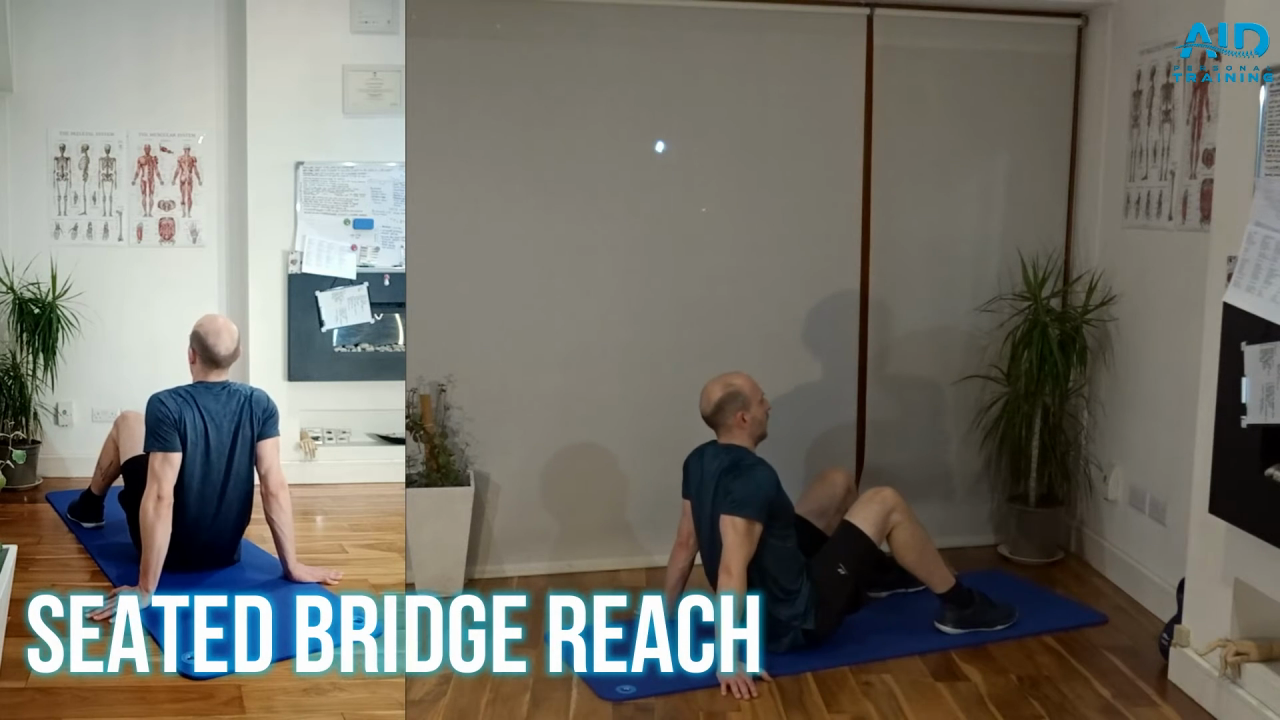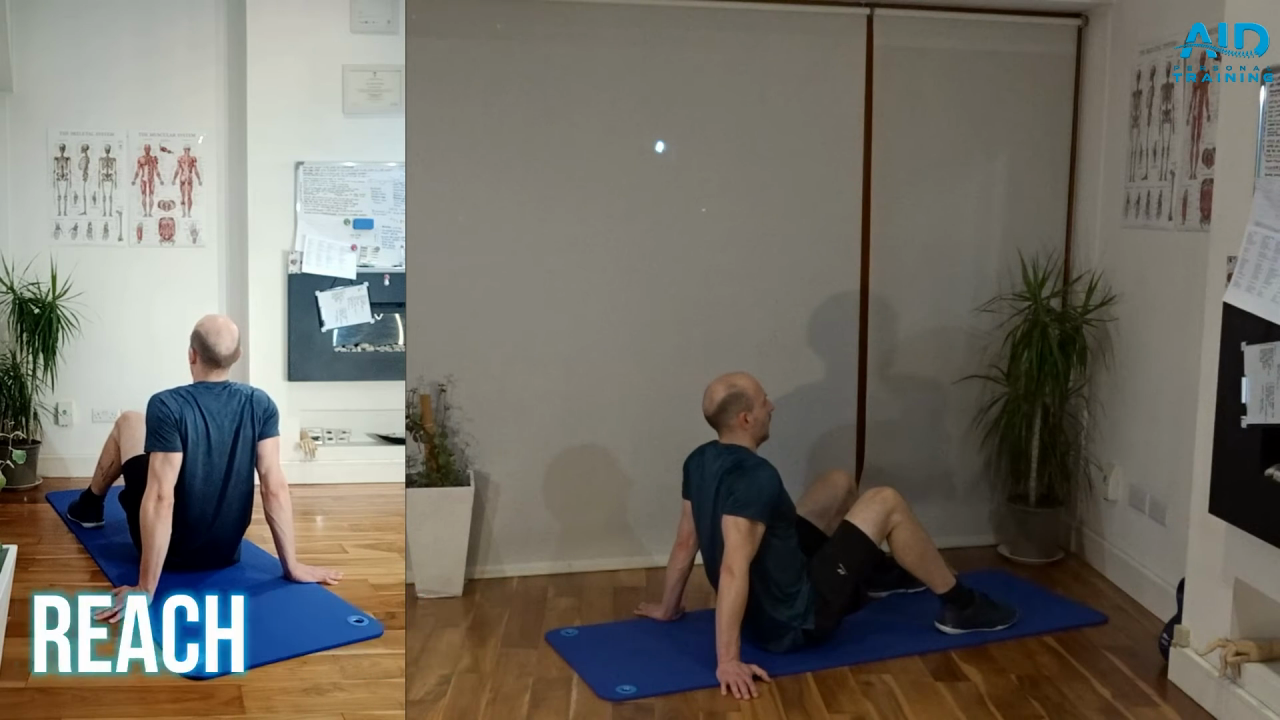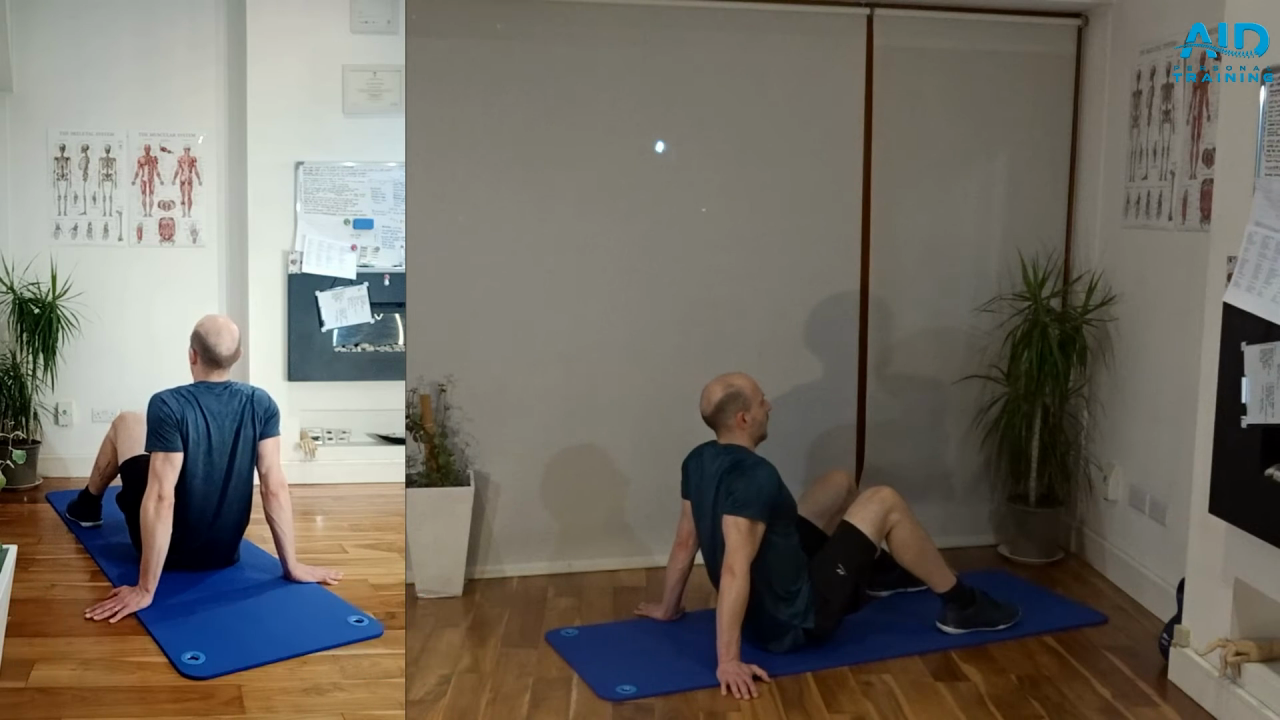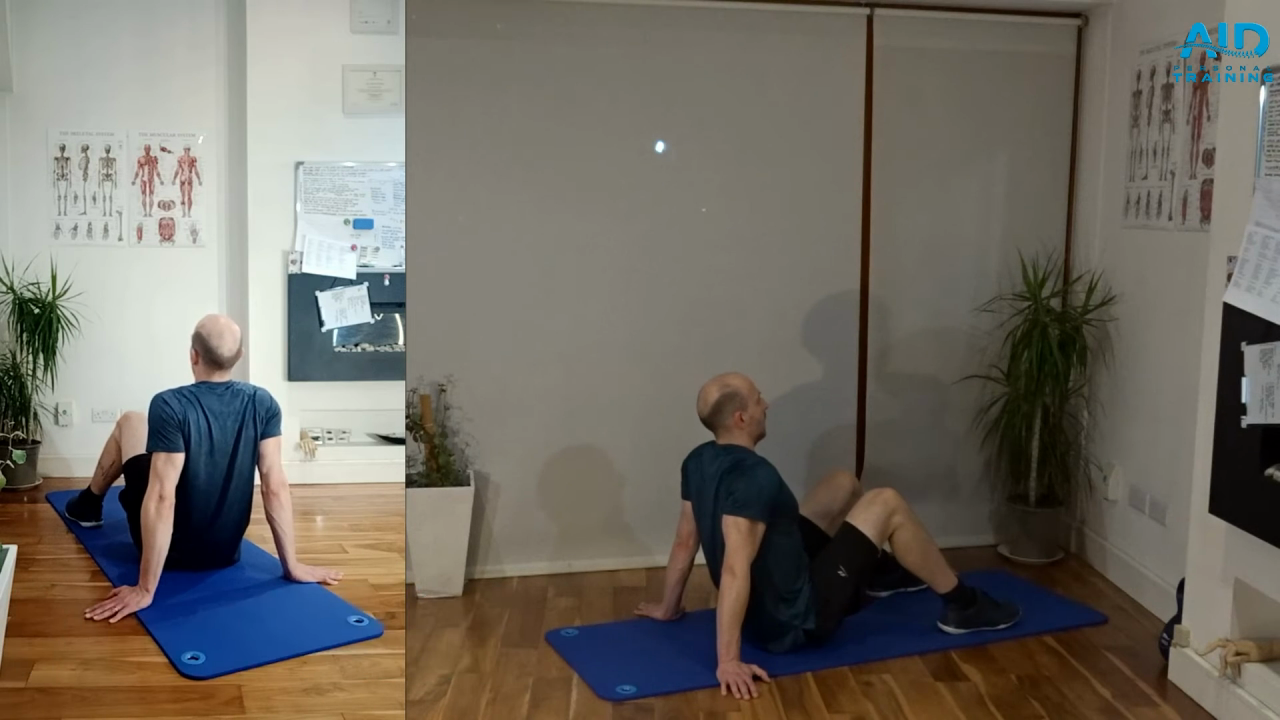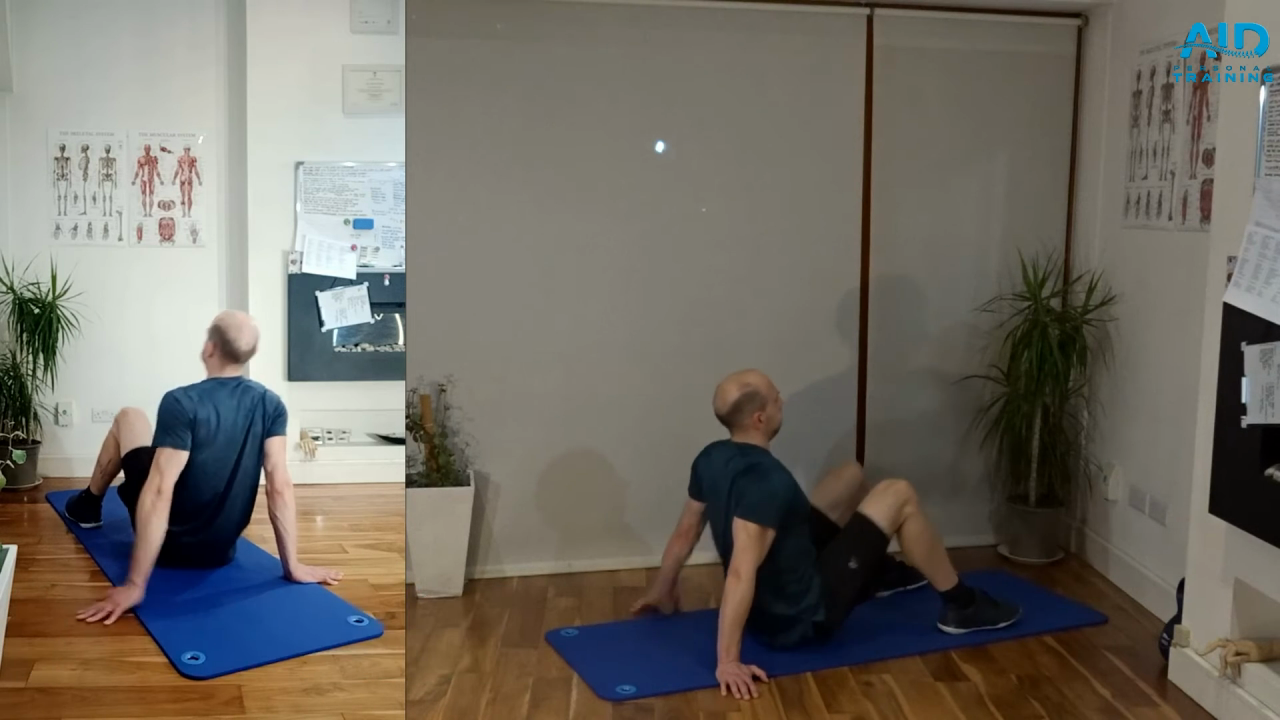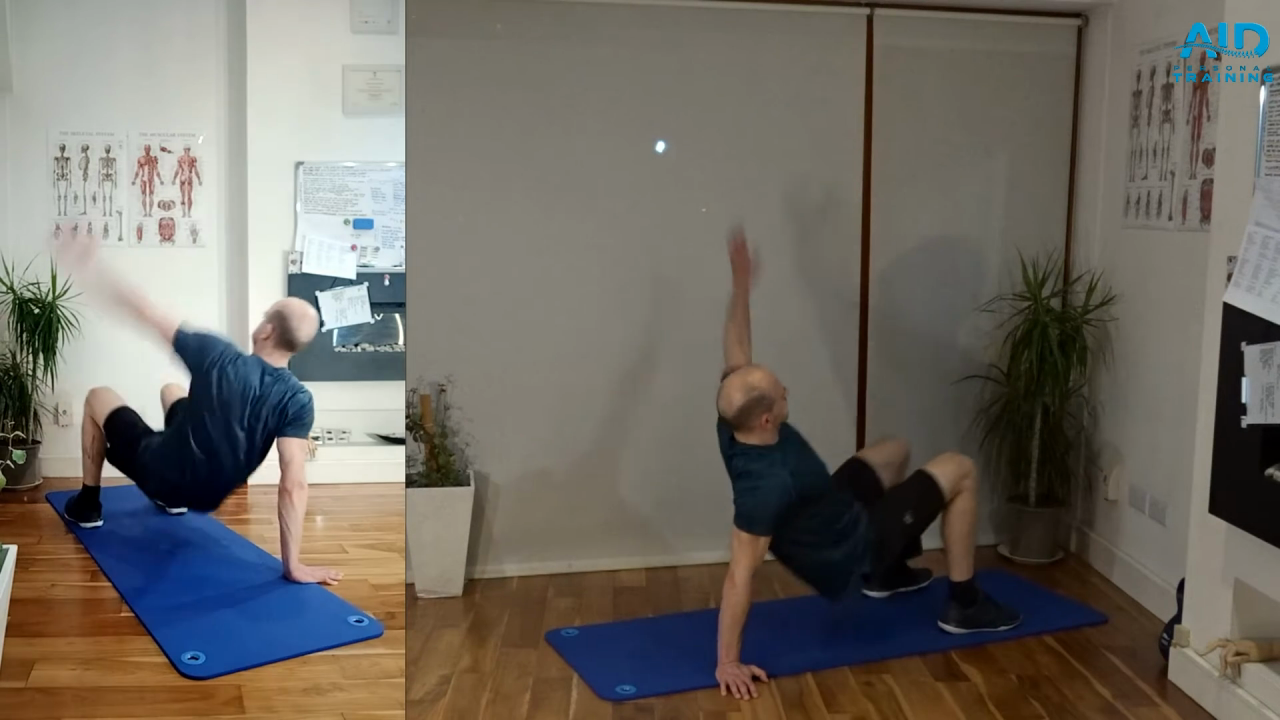
dt=0.4s
person 1, frame 1
left shoulder: (699, 461)
right shoulder: (752, 477)
left elbow: (686, 542)
right elbow: (732, 568)
left wrist: (668, 607)
left hip: (759, 605)
right hip: (794, 618)
left knee: (839, 483)
right knee: (886, 502)
left ankle: (878, 573)
right ankle: (960, 605)
person 1, frame 2
left shoulder: (700, 462)
right shoulder: (755, 477)
left elbow: (685, 542)
right elbow: (733, 570)
left wrist: (668, 607)
right wrist: (728, 661)
left hip: (759, 607)
right hip: (794, 620)
left knee: (841, 484)
right knee: (886, 503)
left ankle: (880, 572)
right ankle: (960, 606)
person 1, frame 3
left shoulder: (698, 461)
right shoulder: (754, 477)
left elbow: (685, 541)
right elbow: (734, 569)
left wrist: (668, 607)
right wrist: (728, 661)
left hip: (761, 607)
right hip: (794, 619)
left knee: (841, 483)
right knee: (884, 502)
left ankle: (879, 572)
right ankle: (961, 605)
person 1, frame 4
left shoulder: (698, 462)
right shoulder: (754, 477)
left elbow: (685, 541)
right elbow: (735, 570)
left wrist: (669, 607)
right wrist: (728, 660)
left hip: (762, 606)
right hip: (795, 621)
left knee: (845, 484)
right knee: (887, 504)
left ankle: (880, 572)
right ankle: (962, 605)
person 1, frame 5
left shoulder: (711, 458)
right shoulder: (767, 480)
left elbow: (685, 532)
right elbow: (741, 573)
left wrist: (662, 592)
right wrist: (728, 661)
left hip: (771, 603)
right hip: (802, 615)
left knee: (852, 475)
right knee: (898, 495)
left ankle: (879, 573)
right ankle: (962, 605)
person 1, frame 6
left shoulder: (734, 426)
right shoulder: (771, 485)
left elbow: (737, 348)
right elbow: (740, 578)
left wrist: (742, 283)
right wrist: (728, 664)
left hip: (830, 523)
right hip: (850, 559)
left knee: (895, 451)
right knee: (959, 470)
left ankle: (886, 573)
right ankle: (963, 605)
person 2, frame 1
left shoulder: (166, 406)
right shoulder: (260, 405)
left elbow: (161, 499)
right elbow: (275, 488)
left wrist: (145, 590)
right wrist: (292, 566)
left hip: (170, 551)
right hip: (224, 553)
left knee: (127, 422)
left ankle: (90, 506)
person 2, frame 2
left shoulder: (166, 406)
right shoulder: (261, 406)
left elbow: (161, 499)
right elbow: (275, 491)
left wrist: (145, 589)
right wrist: (292, 566)
left hip: (171, 553)
right hip: (226, 554)
left knee: (128, 425)
left ankle: (89, 506)
person 2, frame 3
left shoulder: (168, 406)
right shoulder: (261, 404)
left elbow: (162, 499)
right elbow: (275, 488)
left wrist: (145, 589)
right wrist: (292, 566)
left hip: (171, 550)
right hip: (224, 553)
left knee: (126, 423)
left ankle: (88, 505)
person 2, frame 4
left shoulder: (170, 406)
right shoulder: (263, 404)
left elbow: (162, 499)
right elbow: (276, 488)
left wrist: (145, 589)
right wrist: (292, 565)
left hip: (172, 548)
right hip: (225, 553)
left knee: (131, 423)
left ankle: (89, 505)
person 2, frame 5
left shoulder: (182, 403)
right shoulder: (271, 405)
left elbow: (160, 493)
right elbow: (280, 488)
left wrist: (135, 585)
right wrist: (292, 566)
left hip: (171, 544)
right hip: (221, 551)
left knee: (128, 418)
left ankle: (89, 505)
person 2, frame 6
left shoulder: (219, 358)
right shoulder: (298, 400)
left elbow: (149, 315)
right elbow: (294, 486)
left wrist: (88, 264)
right wrist: (293, 566)
left hip: (162, 475)
right hip: (206, 496)
left knee: (99, 399)
right knee: (172, 391)
left ankle: (88, 503)
